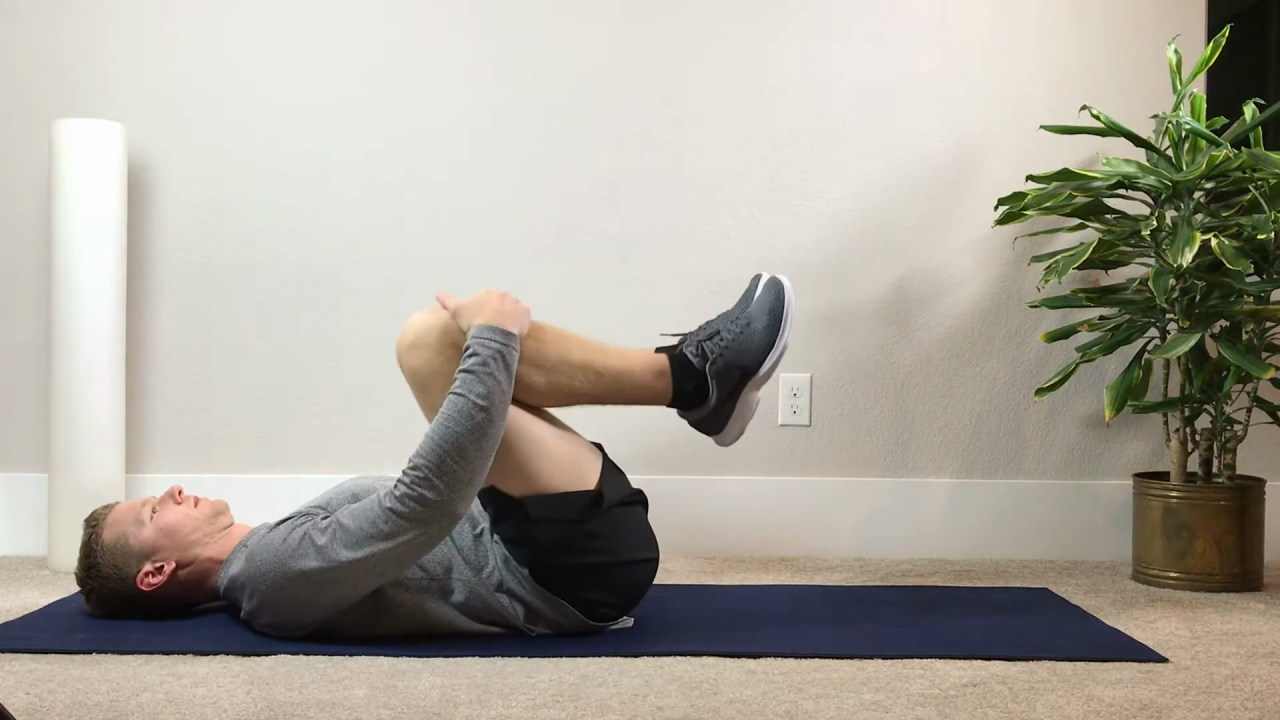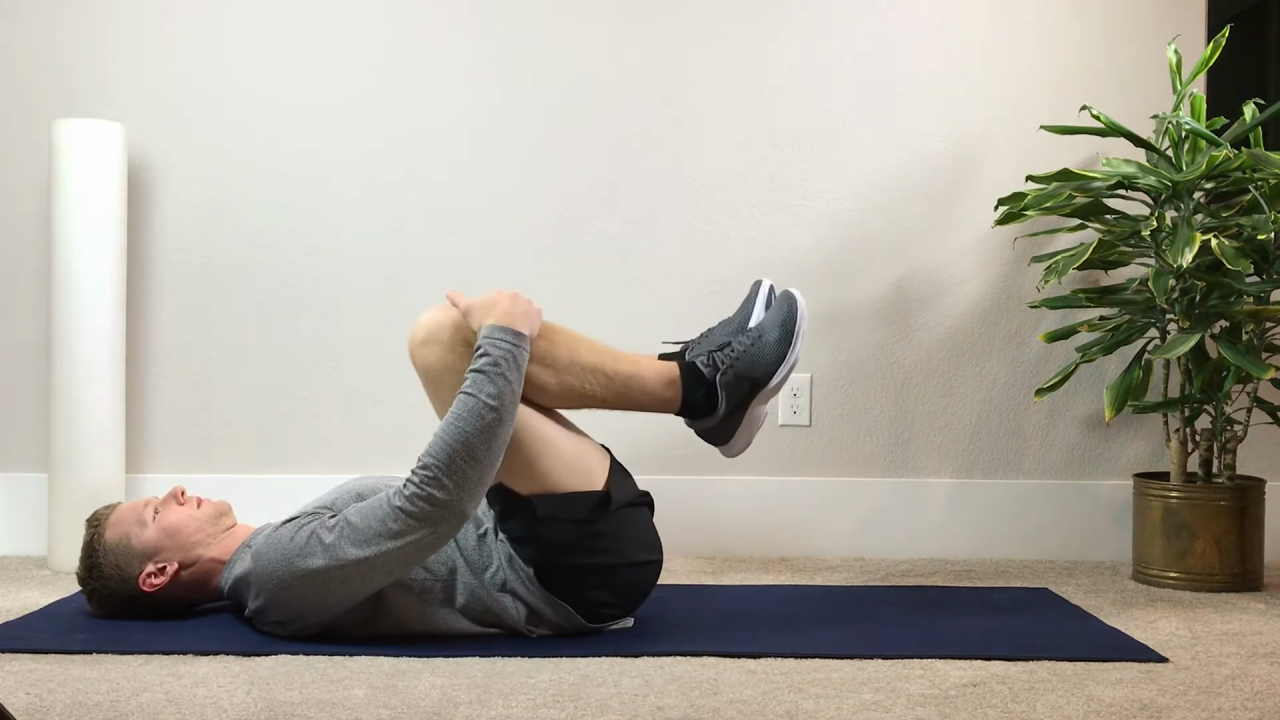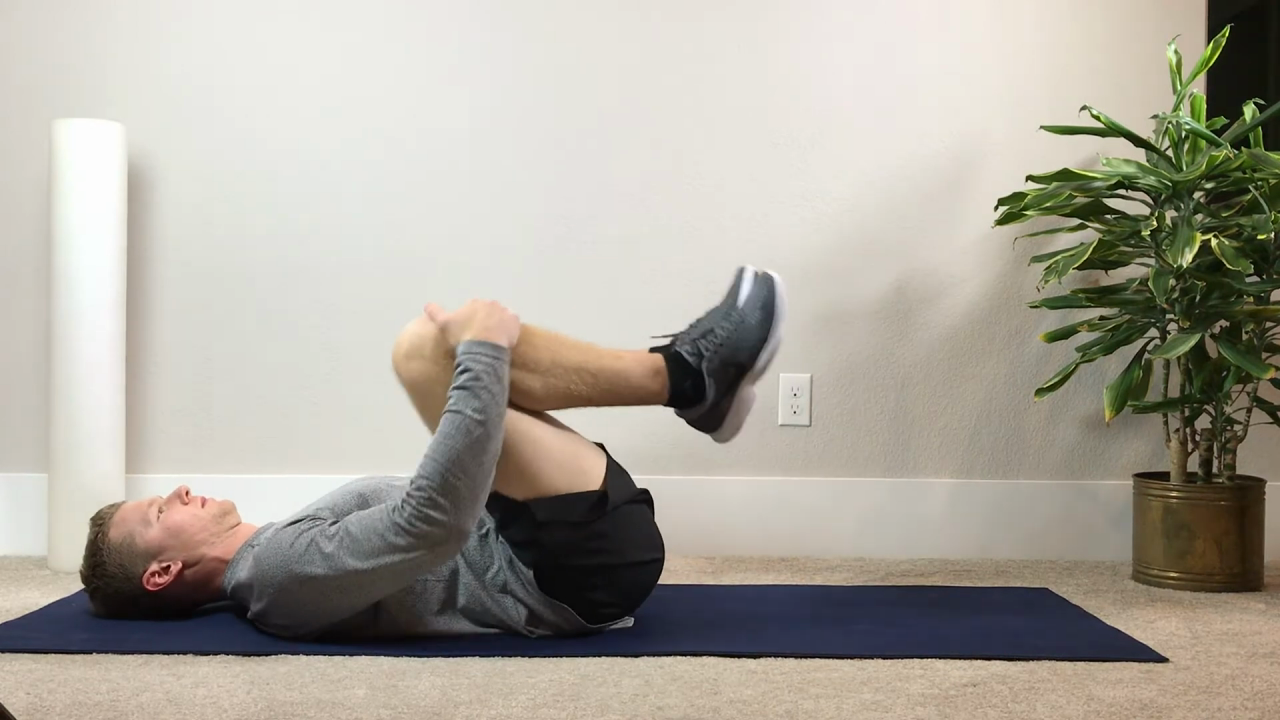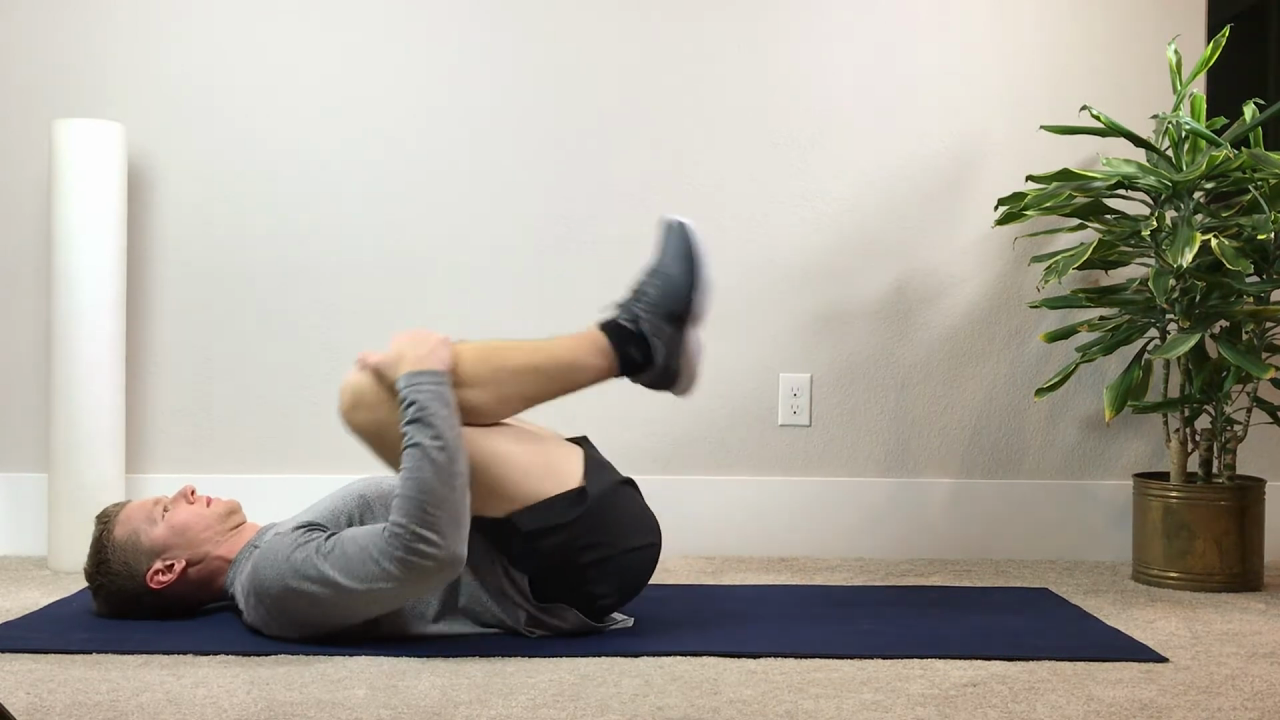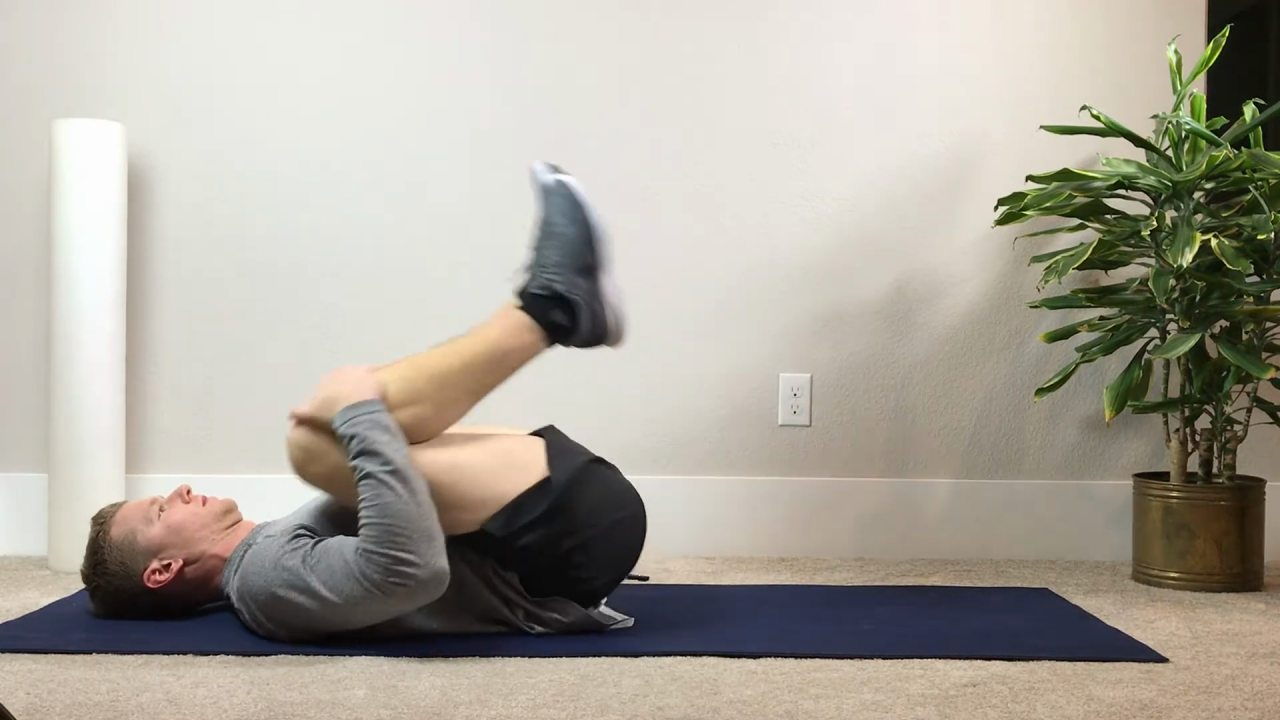
dt=0.2s
person 1, frame 1
left shoulder: (276, 549)
right shoulder: (277, 574)
left elbow: (437, 490)
right elbow: (423, 506)
right wrist: (494, 345)
left hip: (566, 550)
right hip: (579, 569)
left knee: (456, 334)
right knee: (434, 336)
left ankle: (688, 373)
right ankle: (692, 381)
person 1, frame 2
left shoulder: (286, 548)
right shoulder: (280, 573)
left elbow: (442, 491)
right elbow: (433, 505)
right wrist: (503, 344)
left hip: (559, 551)
right hip: (581, 572)
left knee: (467, 335)
right knee: (444, 334)
left ankle: (693, 377)
right ankle: (698, 388)
person 1, frame 3
left shoulder: (284, 547)
right shoulder: (280, 577)
left elbow: (440, 499)
right elbow: (436, 522)
right wrist: (481, 355)
left hip: (569, 553)
right hip: (584, 572)
right knee: (431, 346)
left ankle: (684, 370)
right ankle: (686, 375)
person 1, frame 4
left shoulder: (295, 542)
right shoulder: (280, 580)
right elbow: (428, 551)
right wrist: (424, 383)
left hip: (584, 556)
right hip: (587, 561)
left ankle: (632, 343)
right ankle: (629, 343)
person 1, frame 5
left shoulder: (276, 548)
right shoulder: (270, 580)
right elbow: (412, 568)
right wrist: (360, 416)
left ankle: (552, 307)
right ankle: (553, 309)
